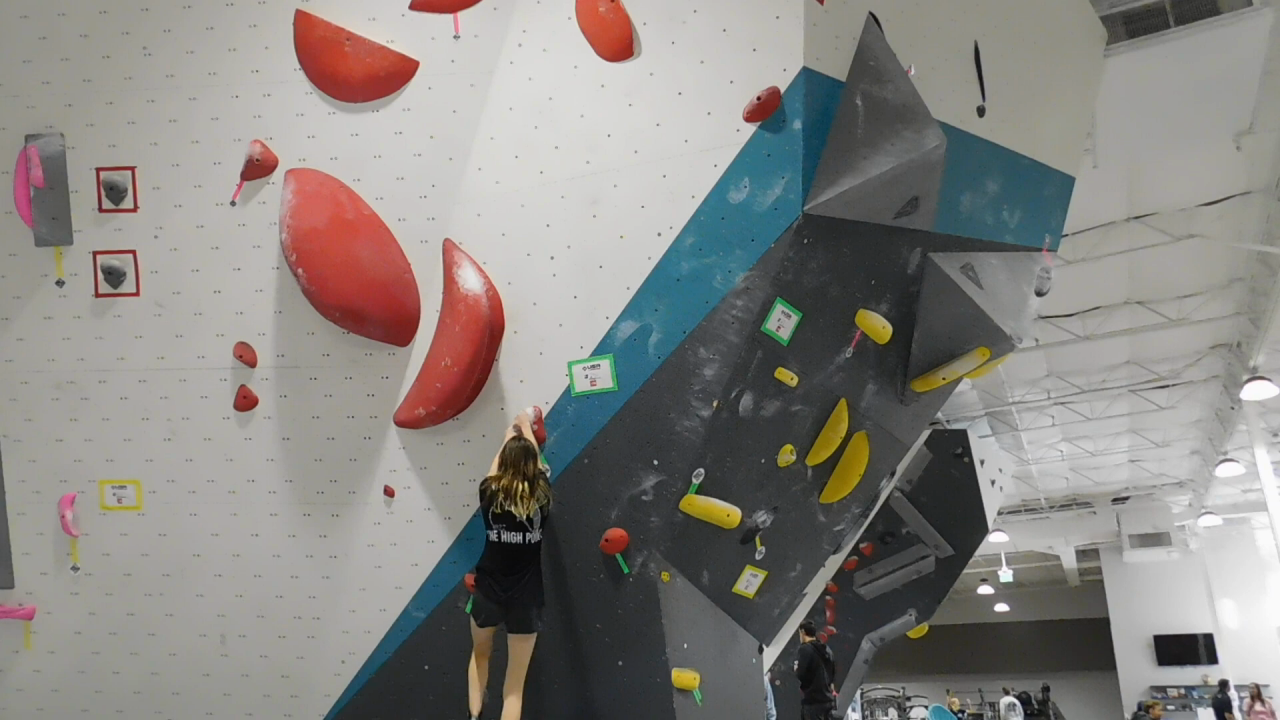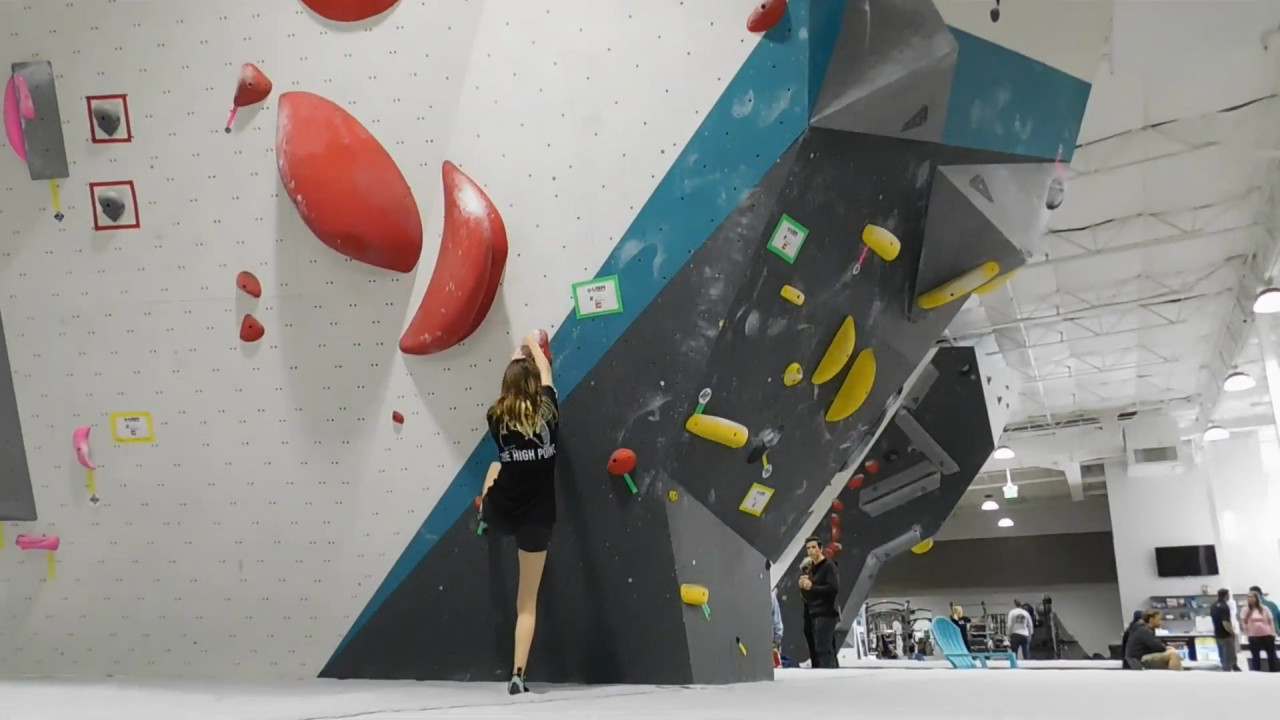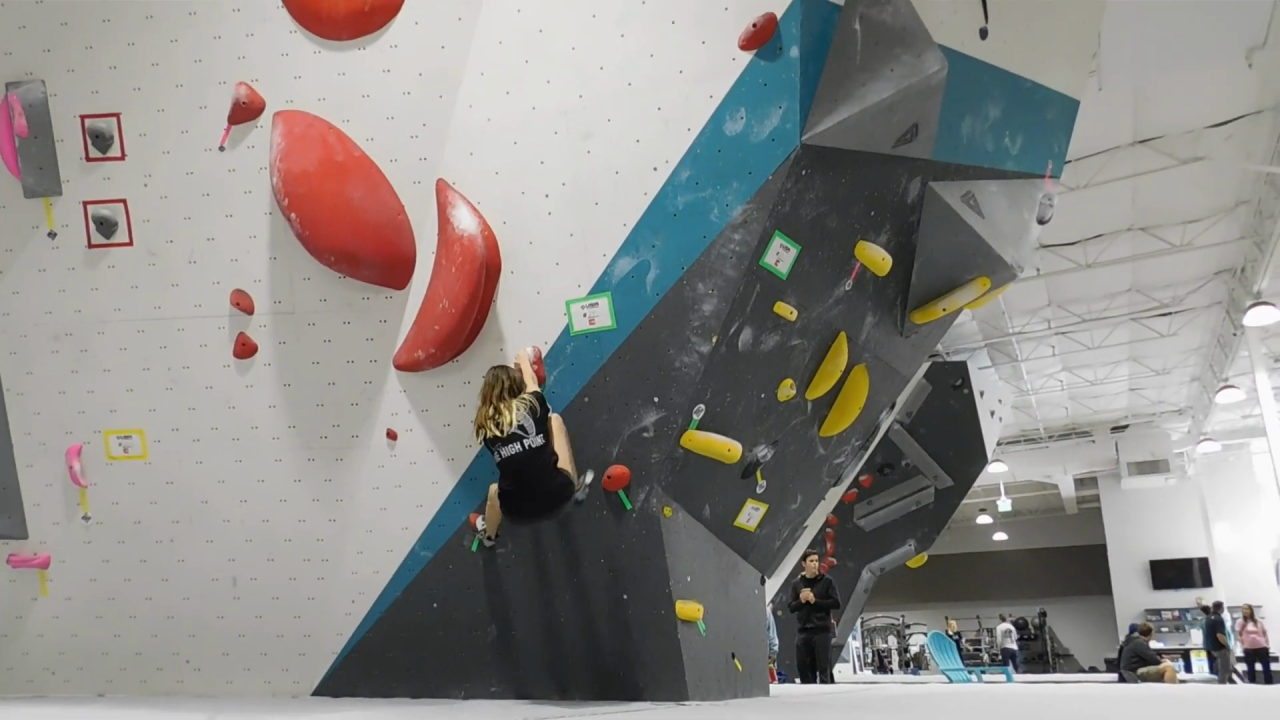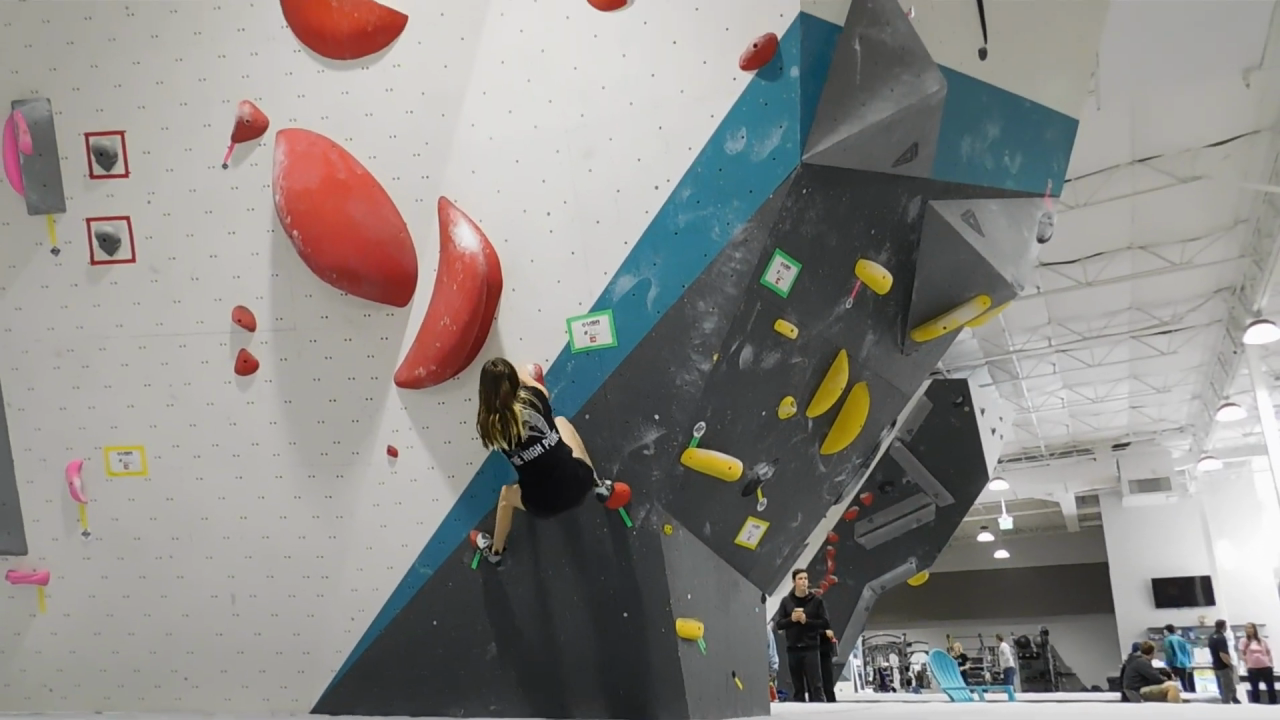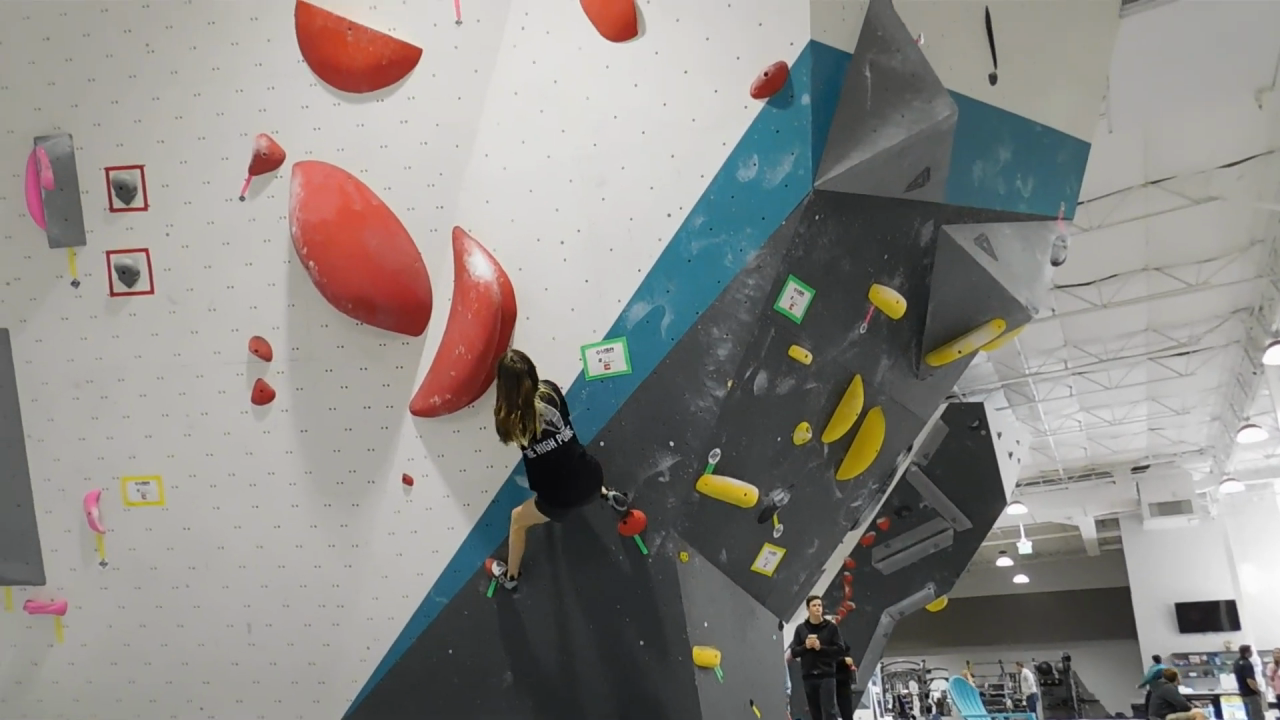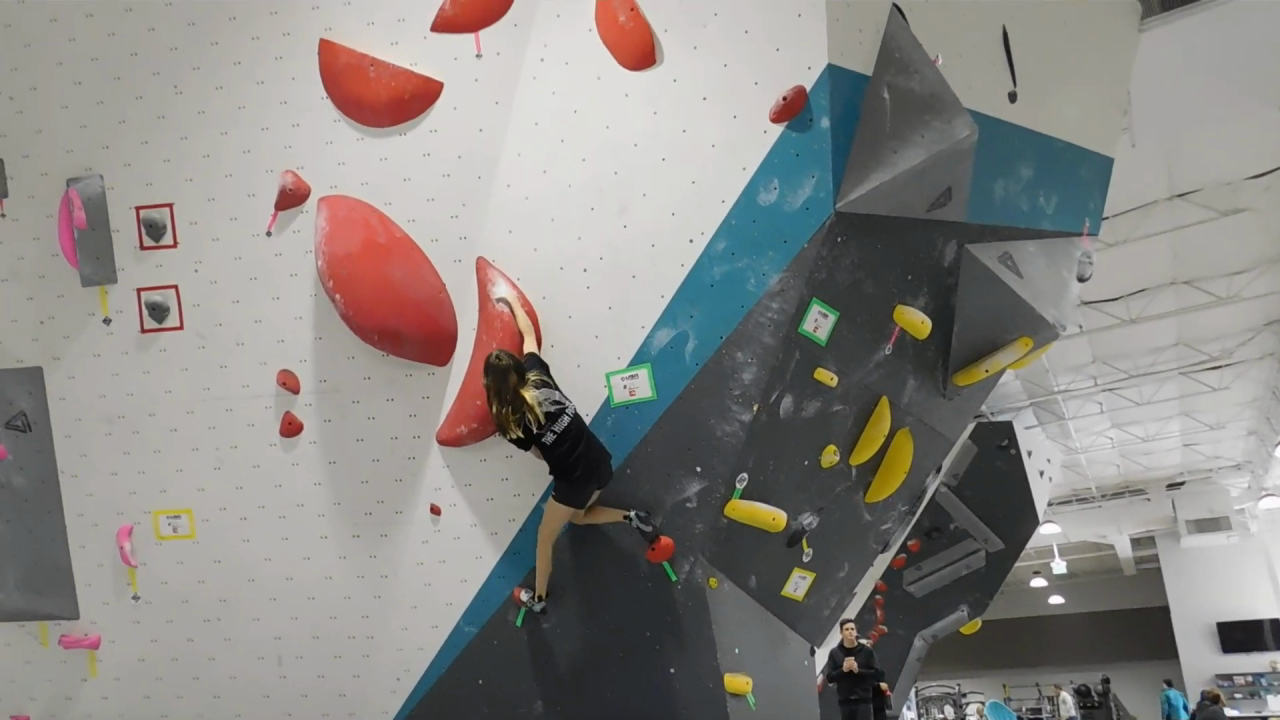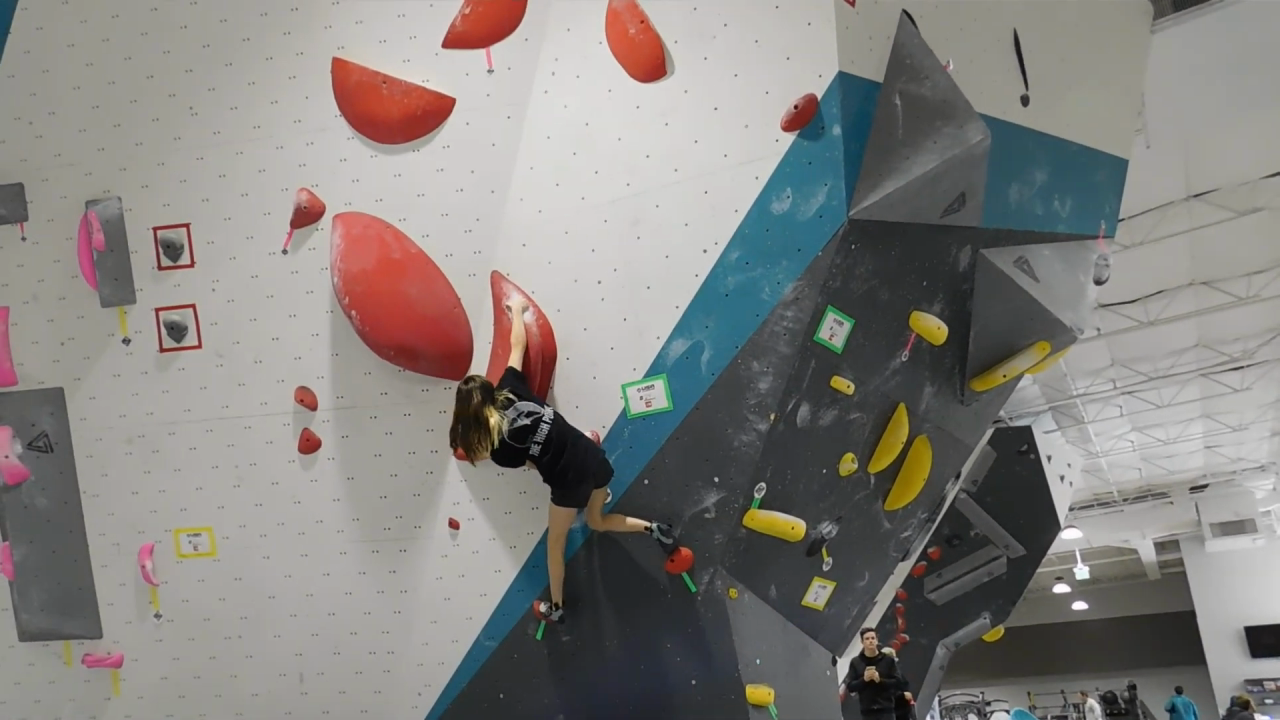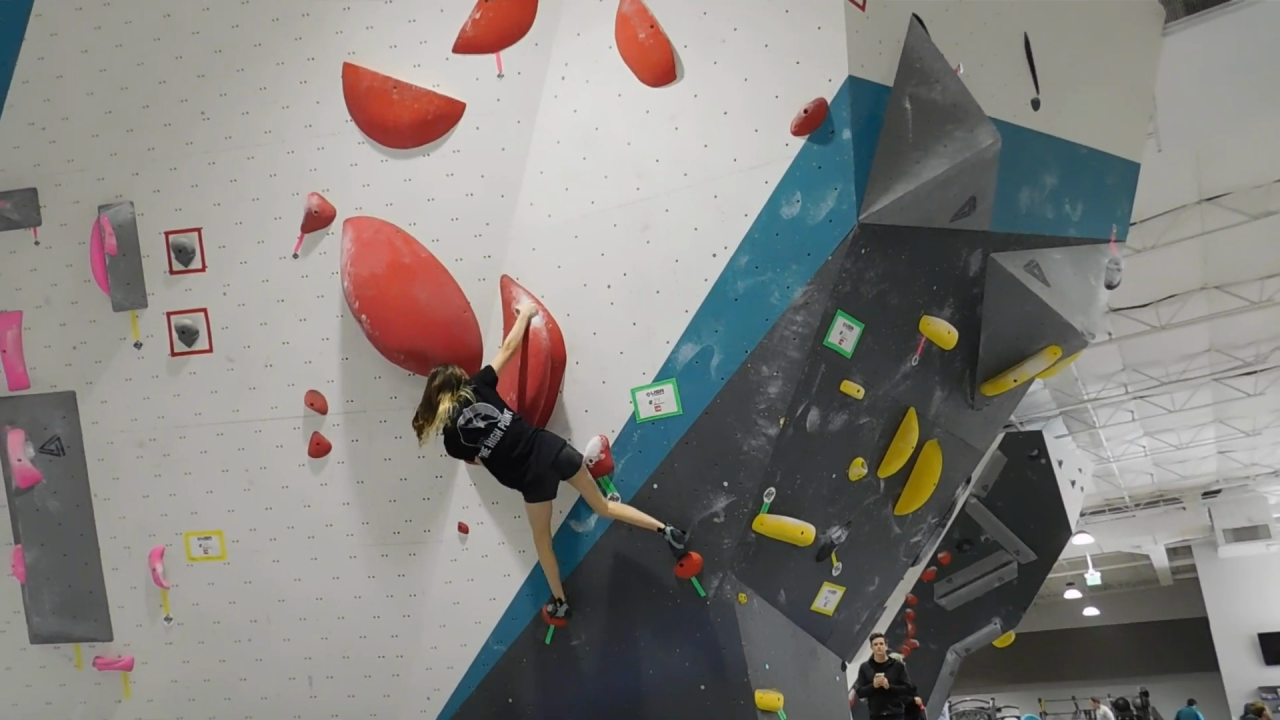
dt=0.7s
person 1, frame 1
left shoulder: (490, 492)
right shoulder: (541, 493)
left elbow: (496, 469)
right elbow: (535, 462)
left wrist: (509, 438)
right wrist: (527, 428)
left hip: (489, 593)
right hip: (526, 600)
left knee: (480, 657)
right knee: (514, 687)
person 1, frame 2
left shoulder: (497, 416)
right shoulder: (548, 410)
left elbow: (506, 393)
right elbow: (546, 373)
left wrist: (516, 360)
right wrist: (534, 347)
left hip: (500, 514)
right hip: (537, 519)
right knee: (527, 602)
left ankle: (483, 518)
right ankle: (518, 676)
person 1, frame 3
left shoulder: (483, 423)
right shoulder: (531, 404)
right elbow: (531, 382)
right wrist: (524, 362)
left hip: (517, 512)
right hip: (558, 497)
left knee: (494, 491)
right knee: (554, 419)
left ankle: (489, 536)
right ankle: (578, 488)
person 1, frame 4
left shoulder: (489, 424)
right shoulder: (531, 397)
right wrist: (525, 377)
left hip: (544, 504)
right hip: (579, 482)
left knee: (506, 494)
right knee: (561, 422)
left ankle: (495, 551)
right ankle: (598, 485)
person 1, frame 5
left shoulder: (505, 419)
right shoulder: (549, 391)
left hip: (558, 498)
right hip: (591, 476)
left knee: (518, 520)
left ankle: (509, 576)
right ankle: (608, 495)
person 1, frame 6
left shoulder: (509, 419)
right shoulder: (538, 374)
left elbow: (538, 453)
right elbow: (529, 334)
right wrist: (513, 303)
left hip: (573, 479)
right hip: (600, 462)
left knee: (545, 538)
right knee: (579, 516)
left ankle: (538, 598)
right ankle: (632, 518)
person 1, frame 7
left shoulder: (492, 445)
right shoulder: (510, 389)
left elbow: (530, 464)
right elbow: (518, 345)
right wrist: (517, 310)
left hip: (569, 481)
right hip: (593, 457)
left knee: (555, 545)
right knee: (597, 521)
left ankle: (555, 607)
right ankle: (653, 528)
person 1, frame 8
left shoulder: (452, 436)
right shoulder: (477, 387)
left elbow: (479, 460)
right elbow: (508, 347)
right wrist: (525, 315)
left hip: (532, 477)
right hip: (551, 449)
left knee: (542, 540)
right knee: (603, 506)
left ankle: (559, 603)
right ankle: (664, 530)
